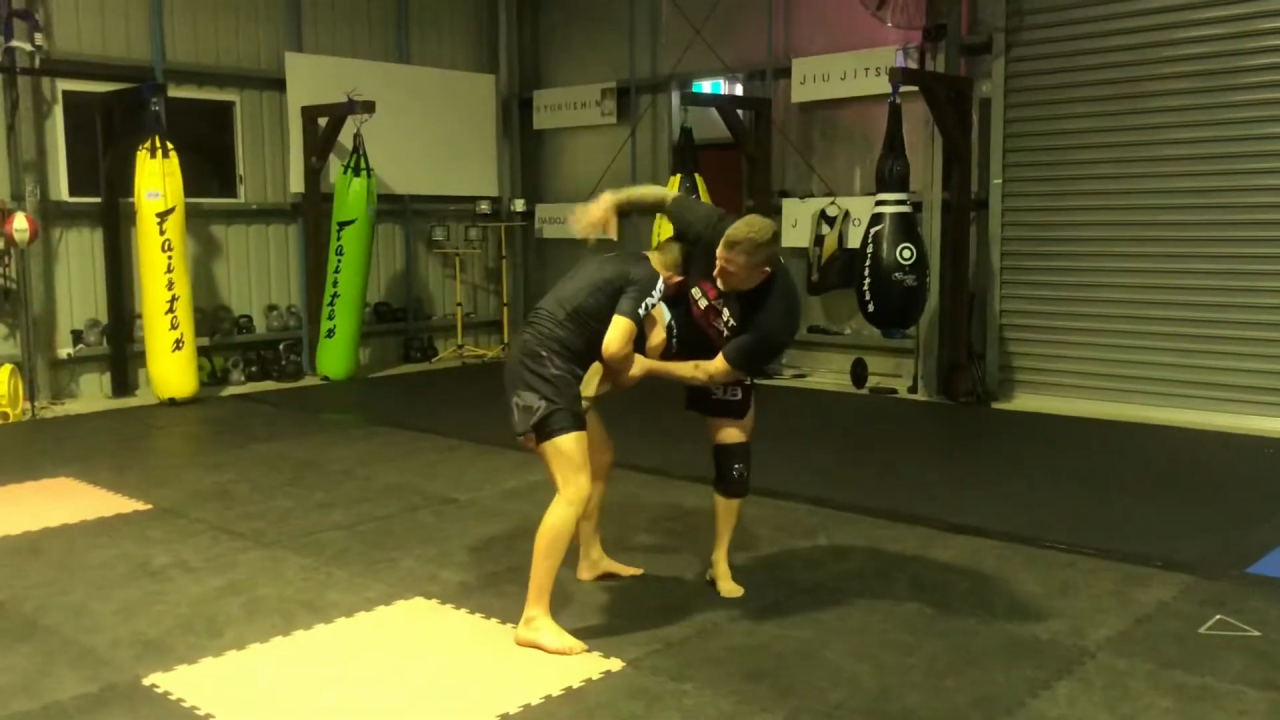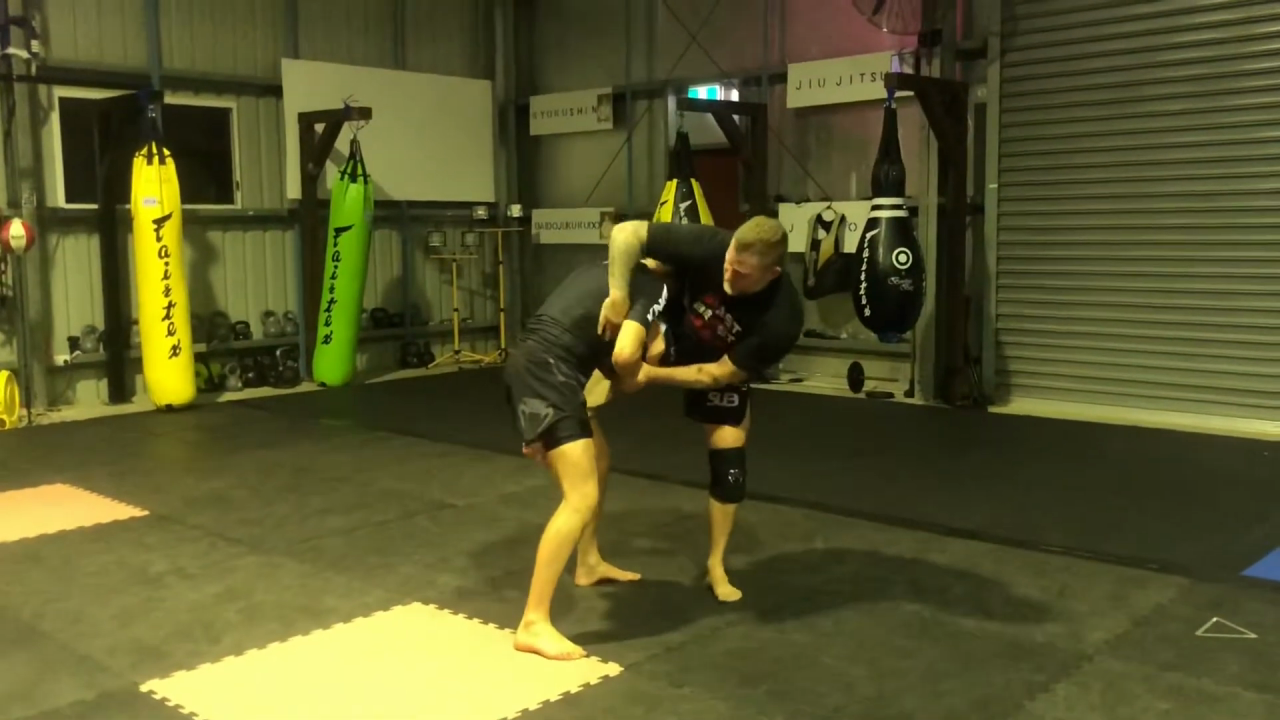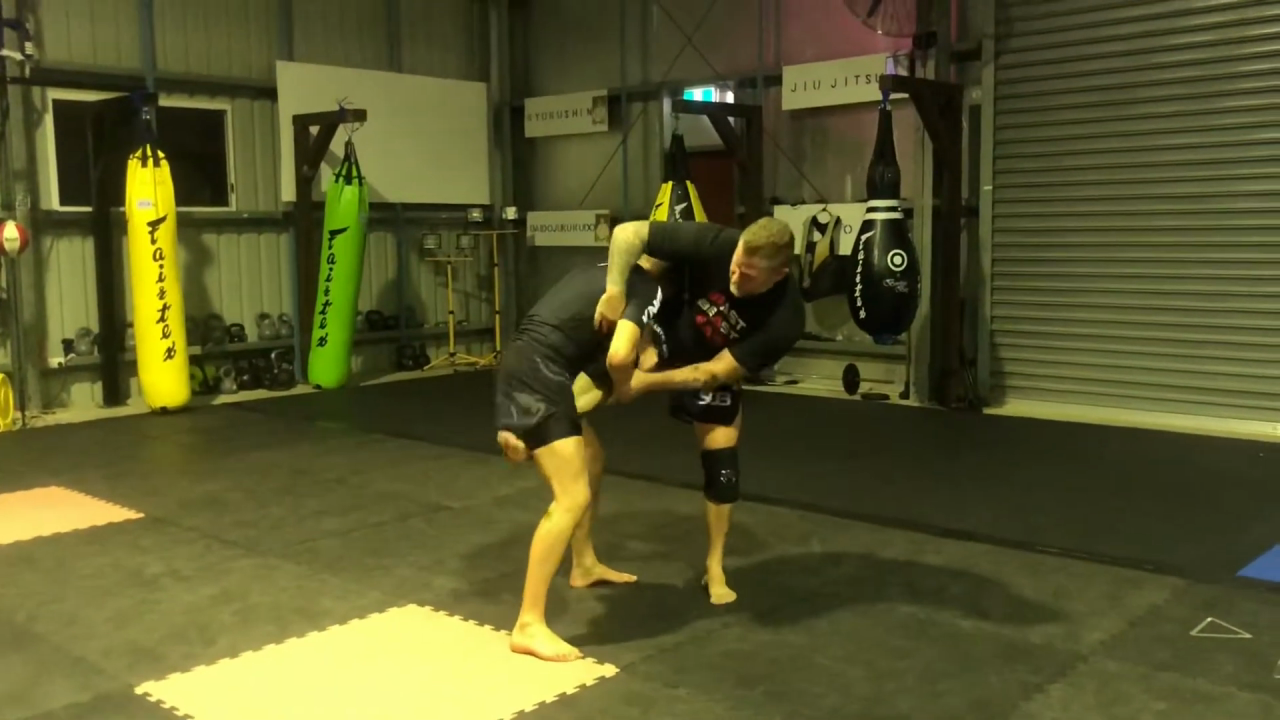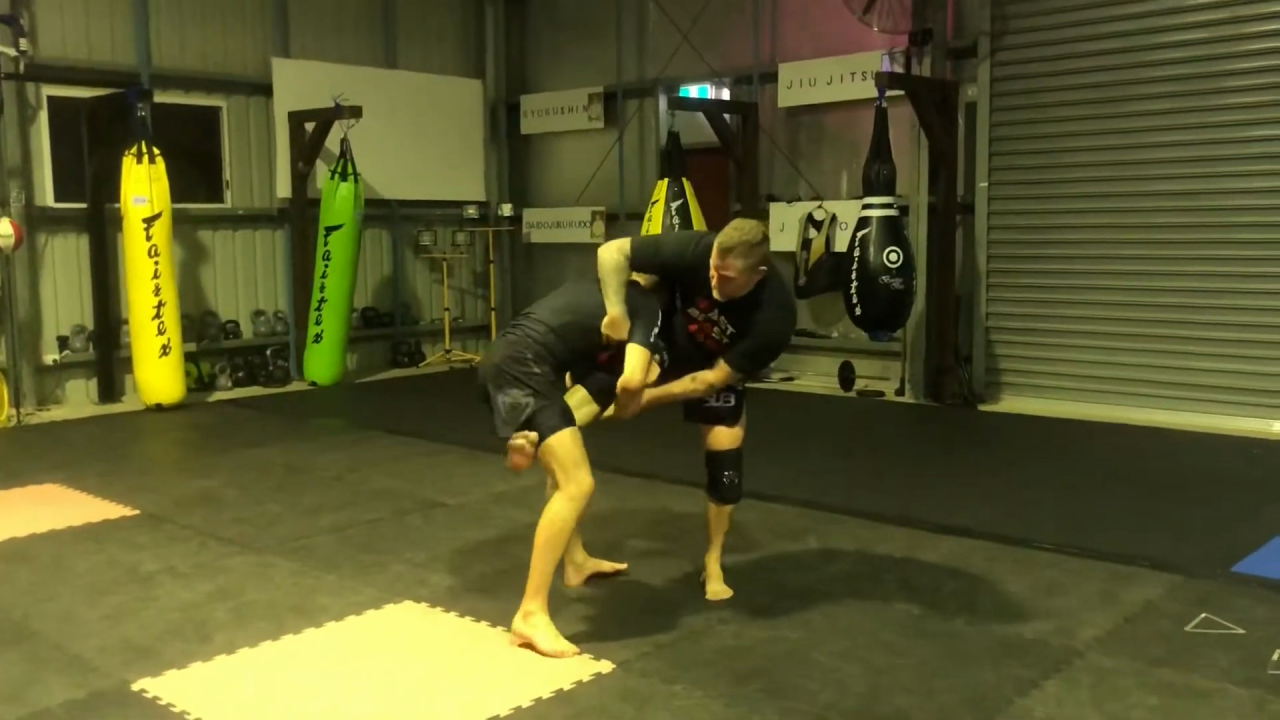
dt=0.3s
person 1, frame 1
left shoulder: (622, 263)
right shoulder: (649, 279)
right elbow: (613, 348)
right wrist: (625, 374)
left hip: (537, 359)
right hip: (544, 367)
left knee: (600, 457)
right knee: (576, 490)
left ankle: (591, 559)
right ankle: (534, 619)
person 1, frame 2
left shoulder: (612, 269)
right shoulder: (654, 286)
right elbow: (624, 354)
right wrist: (629, 381)
left hip: (530, 363)
right hip: (547, 371)
left knee: (595, 463)
right knee: (582, 497)
left ankle: (589, 564)
right ankle: (533, 624)
person 1, frame 3
left shoulder: (603, 271)
right shoulder: (648, 287)
right elbow: (618, 356)
right wrist: (625, 388)
left hip: (522, 362)
right hip: (538, 371)
left knee: (590, 462)
right knee: (572, 497)
left ankle: (584, 565)
right ankle: (529, 625)
person 1, frame 4
left shoulder: (600, 285)
right shoulder: (647, 306)
right elbow: (633, 379)
left hip: (503, 358)
right hip: (523, 368)
left knee: (567, 467)
right knee: (577, 485)
left ankle: (576, 562)
right ankle: (531, 615)
person 2, frame 1
left shoulder: (776, 319)
right shoulder: (712, 229)
left elbow: (714, 372)
right elbow: (664, 197)
left wrist: (649, 366)
right wrist: (612, 200)
left hip: (723, 366)
right hip: (676, 324)
left knee: (733, 459)
left ankle: (719, 561)
person 2, frame 2
left shoulder: (782, 320)
right shoulder: (708, 245)
left elbow: (719, 374)
right elbow: (626, 233)
left wrist: (651, 374)
right wrist: (618, 294)
left hip: (719, 369)
right hip: (667, 331)
left knee: (729, 466)
left ankle: (716, 566)
person 2, frame 3
left shoulder: (785, 319)
right shoulder: (713, 243)
left elbow: (715, 372)
right elbow: (628, 233)
left wrist: (647, 381)
right wrist: (615, 292)
left hip: (710, 370)
right hip: (660, 331)
left knee: (722, 466)
left ankle: (714, 567)
person 2, frame 4
left shoulder: (775, 317)
right shoulder: (694, 249)
left elbow: (715, 379)
right elbow: (611, 252)
left wrist: (647, 397)
right wrist: (617, 312)
left hip: (716, 370)
right hip: (661, 338)
left knee: (725, 463)
left ankle: (713, 564)
